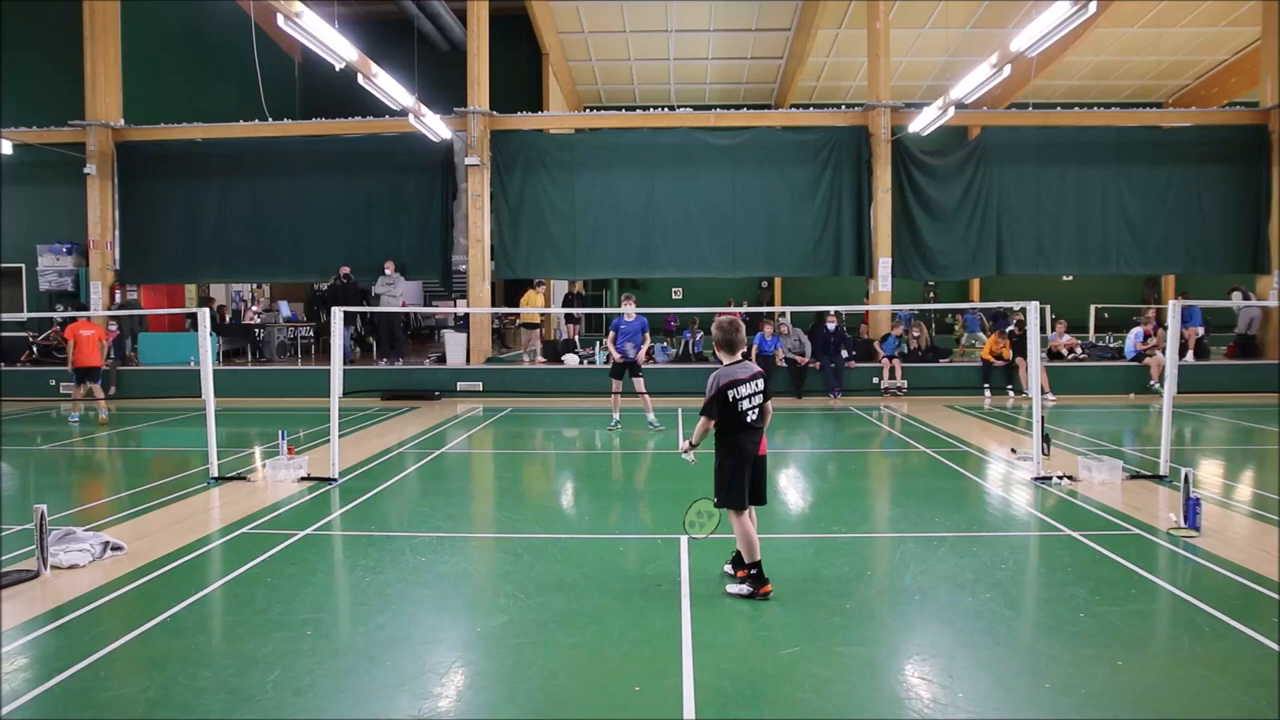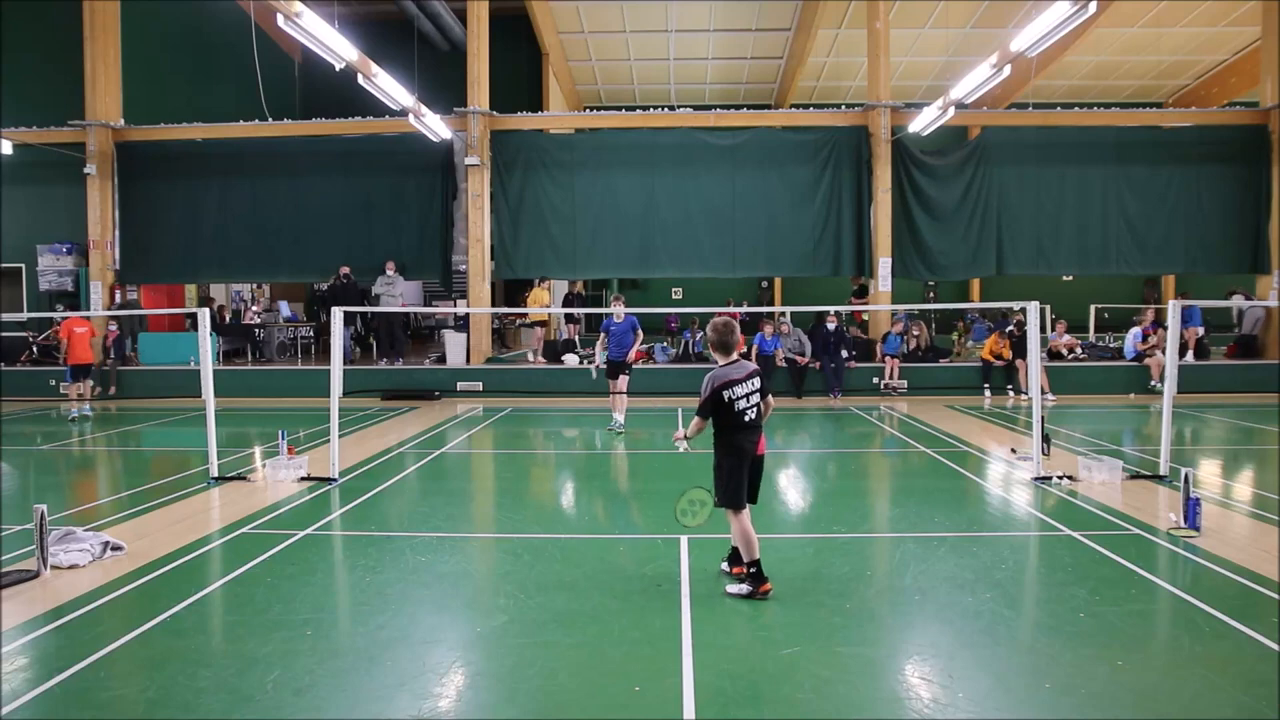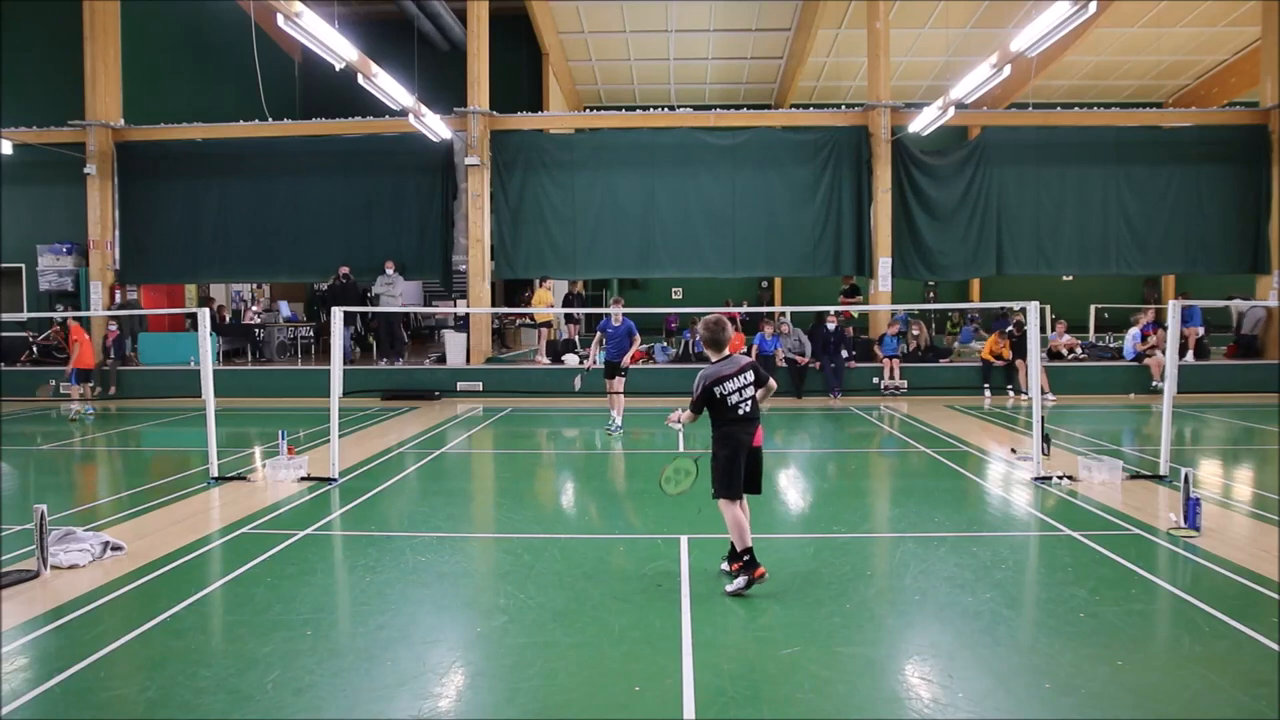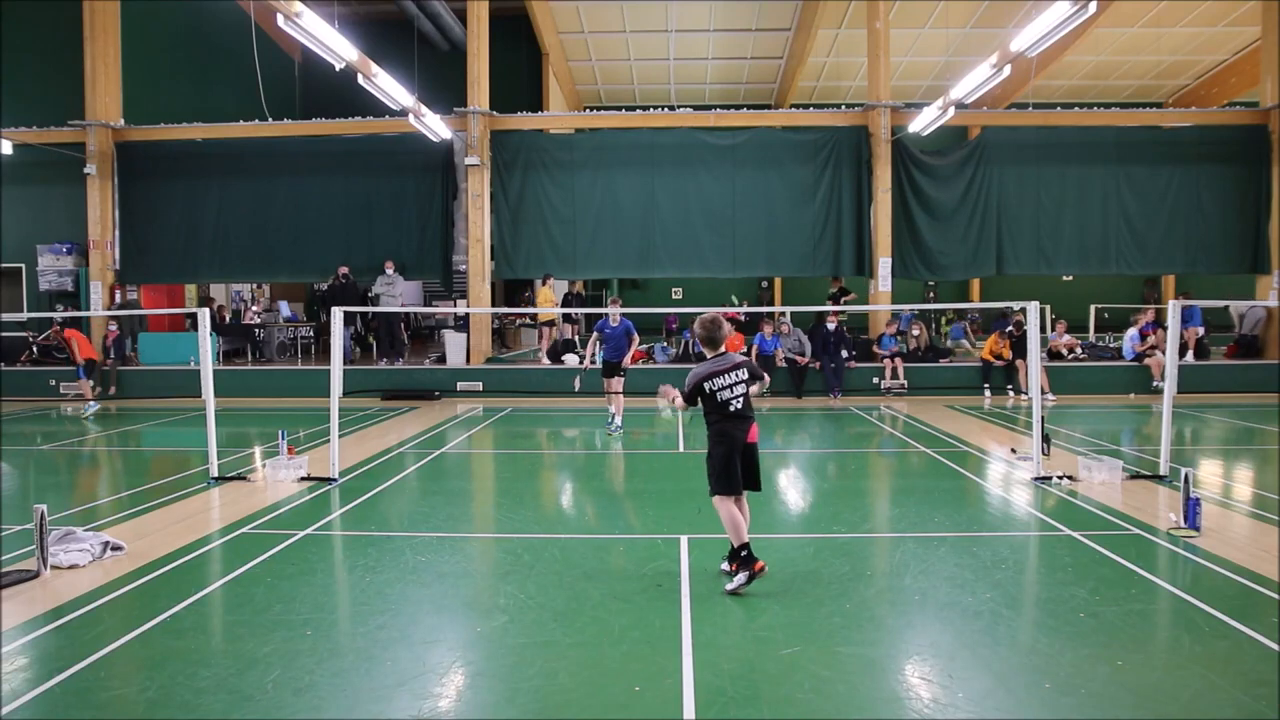
dt=0.3s
person 1, frame 1
left shoulder: (719, 378)
right shoulder: (757, 372)
left elbow: (707, 422)
right elbow: (767, 410)
left wrist: (691, 444)
left hip: (732, 451)
right hip: (757, 448)
left knee: (737, 513)
right knee: (747, 509)
left ankle: (757, 579)
right ankle: (741, 563)
person 1, frame 2
left shoulder: (714, 380)
right shoulder: (753, 370)
left elbow: (701, 422)
right elbow: (768, 404)
left wrist: (685, 435)
left hip: (731, 450)
right hip: (755, 445)
left knee: (735, 512)
right knee: (741, 506)
left ankle: (757, 578)
right ankle: (737, 560)
person 1, frame 3
left shoulder: (706, 377)
right shoulder: (748, 363)
left elbow: (692, 415)
right elbow: (771, 387)
left wrist: (677, 418)
left hip: (728, 443)
right hip: (753, 437)
left knee: (728, 503)
right knee: (739, 498)
left ankle: (751, 565)
right ankle: (736, 557)
person 1, frame 4
left shoulder: (698, 375)
right shoulder: (742, 362)
left elbow: (684, 405)
right elbow: (764, 380)
left wrist: (673, 395)
right wrist: (751, 392)
left hip: (722, 439)
right hip: (747, 434)
left knee: (722, 500)
right knee: (738, 496)
left ankle: (748, 560)
right ankle: (737, 556)
